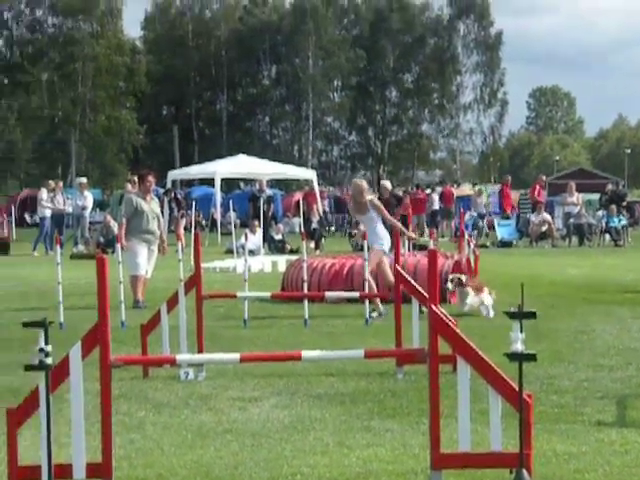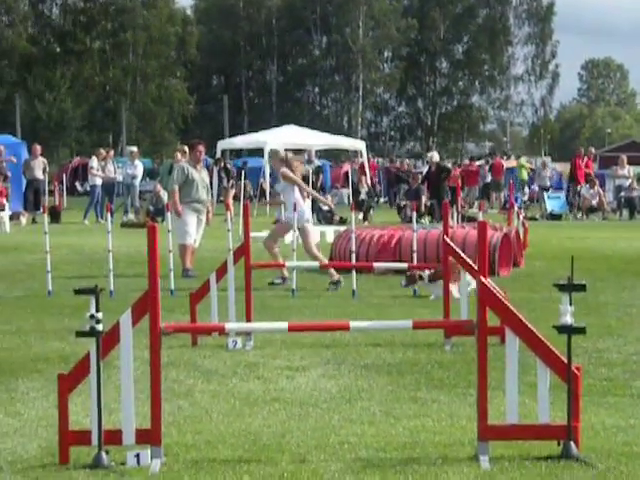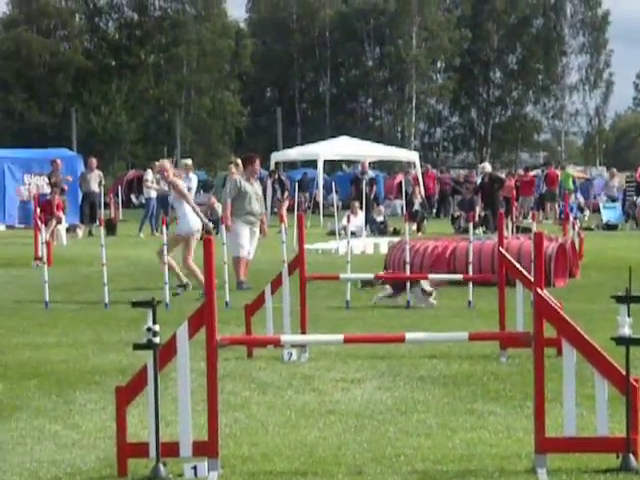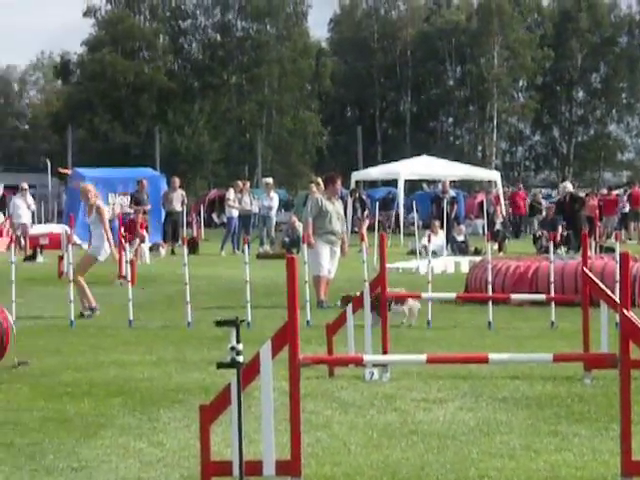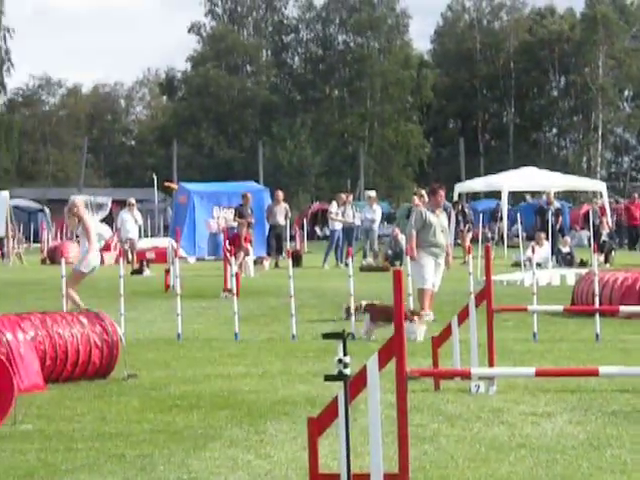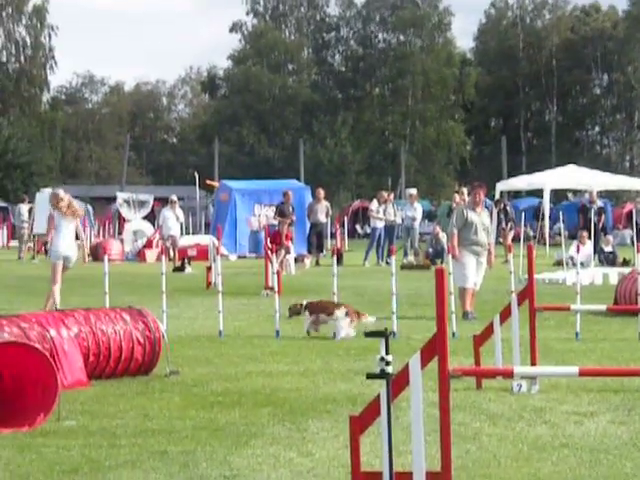
dt=0.5s
person 1, frame 1
left shoulder: (155, 201)
right shoulder: (132, 198)
left elbow: (160, 222)
right elbow: (123, 219)
left wrist: (163, 240)
right wrist: (122, 237)
left hip: (153, 242)
right hip: (136, 240)
left knee: (146, 273)
right knee: (138, 271)
left ankle: (142, 299)
right ankle: (137, 300)
person 1, frame 2
left shoulder: (204, 171)
right shoulder: (182, 167)
left elbow: (207, 192)
right elbow: (174, 186)
left wrist: (209, 210)
right wrist: (176, 204)
left hip: (201, 211)
right hip: (186, 209)
left knee: (195, 241)
right knee: (187, 239)
left ankle: (190, 268)
right ankle: (186, 269)
person 1, frame 3
left shoulder: (257, 183)
right shoulder: (236, 180)
left elbow: (261, 205)
right elbow: (227, 200)
left wrist: (263, 222)
right wrist: (227, 218)
left hip: (255, 223)
right hip: (240, 221)
left knee: (249, 254)
right knee: (241, 252)
left ankle: (245, 280)
right ankle: (240, 281)
person 1, frame 4
left shoulder: (339, 203)
right shoulder: (317, 199)
left elbow: (342, 224)
right elbow: (308, 218)
left wrist: (345, 241)
right wrist: (309, 236)
left hip: (335, 242)
right hip: (321, 240)
left knee: (330, 273)
right knee: (321, 270)
left ankle: (325, 299)
right ankle: (320, 299)
person 1, frame 5
left shoulder: (443, 214)
right shoulder: (421, 211)
left elbow: (446, 235)
right elbow: (412, 230)
left wrist: (449, 253)
right wrist: (412, 249)
left hip: (439, 254)
right hip: (425, 253)
left knee: (434, 285)
right knee: (425, 283)
left ankle: (429, 312)
right ankle: (424, 313)
person 1, frame 6
left shoulder: (486, 213)
right shoulder: (462, 210)
left elbow: (489, 235)
right elbow: (454, 229)
left wrist: (491, 253)
right wrist: (454, 247)
left hip: (481, 253)
right hip: (466, 251)
left knee: (475, 284)
right knee: (466, 282)
left ankle: (471, 310)
right ankle: (466, 311)
person 2, frame 1
left shoulder: (372, 201)
right shoulder: (352, 206)
left elbow: (389, 219)
left wrist: (406, 232)
right wrist: (362, 227)
left hip: (381, 240)
right hip: (373, 242)
left knee: (365, 272)
right knee: (389, 280)
left ankle: (378, 307)
person 2, frame 2
left shoulder: (283, 172)
right shoulder: (287, 172)
left elbow: (302, 186)
left wrist: (321, 199)
left hip: (297, 213)
right hip: (302, 214)
left knee: (269, 242)
right knee: (311, 251)
left ankle: (283, 275)
right ankle: (335, 278)
person 2, frame 3
left shoulder: (175, 182)
right shoulder: (174, 183)
left elbow: (190, 202)
left wrist: (203, 219)
left hip: (188, 224)
right hip: (193, 224)
left knee: (161, 253)
right knee: (187, 261)
left ankle: (184, 282)
person 2, frame 4
left shoulder: (99, 207)
right shoulder: (90, 207)
left elbow: (106, 229)
left wrist: (112, 249)
left hip: (100, 246)
right hip: (96, 246)
left knee: (76, 274)
right knee: (78, 276)
left ankle: (92, 305)
right ankle: (86, 309)
person 2, frame 5
left shoulder: (85, 221)
right shoulder: (82, 220)
left elbow: (92, 242)
left wrist: (84, 260)
left hip: (88, 258)
right hip: (92, 259)
left knee: (66, 288)
right knee: (69, 286)
person 2, frame 6
left shoulder: (53, 214)
right shoulder: (75, 215)
left elbow: (49, 235)
right elbow: (82, 234)
right wrist: (85, 252)
left hip: (57, 249)
right hip: (71, 250)
left knee: (55, 283)
right knee: (56, 282)
left ankle: (57, 307)
right ankle: (46, 309)
